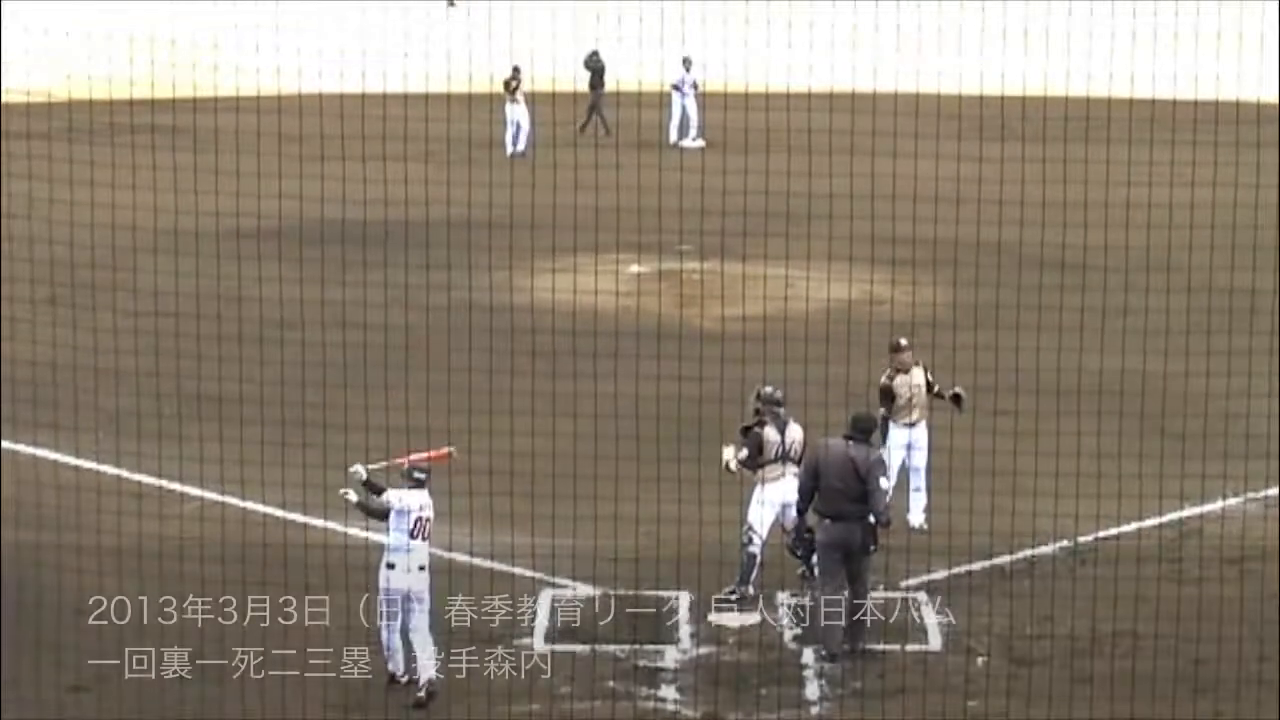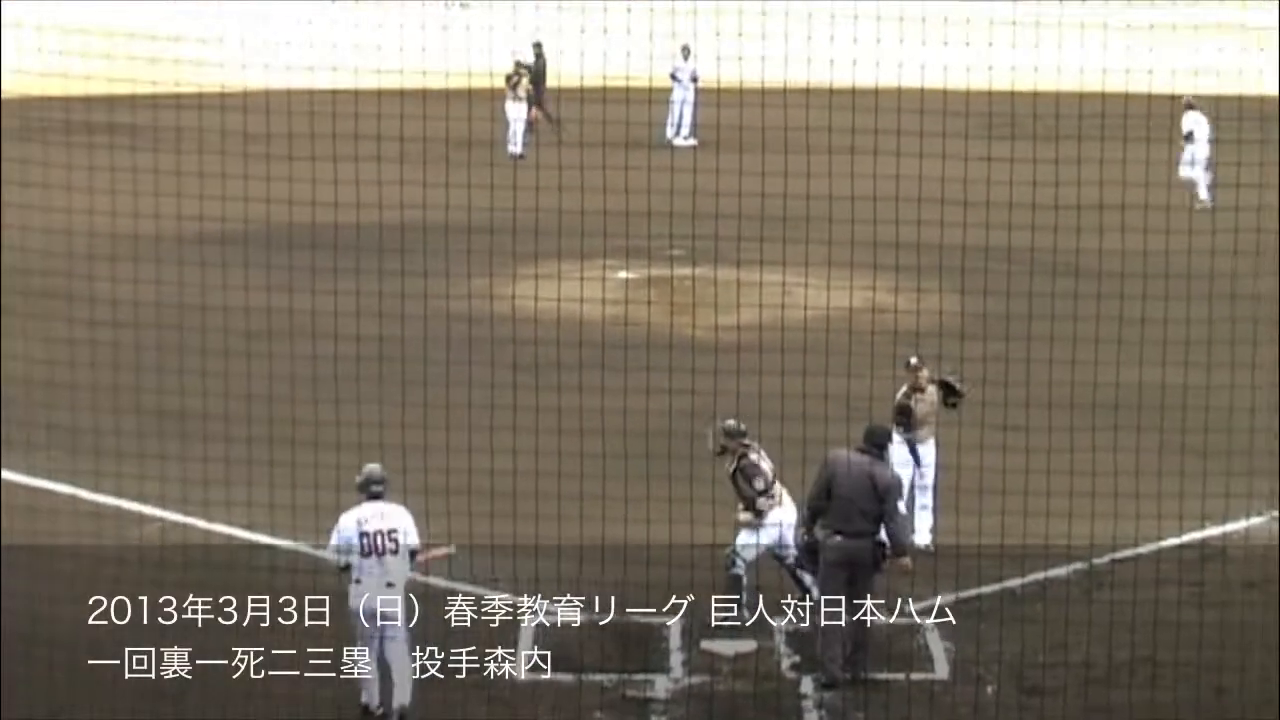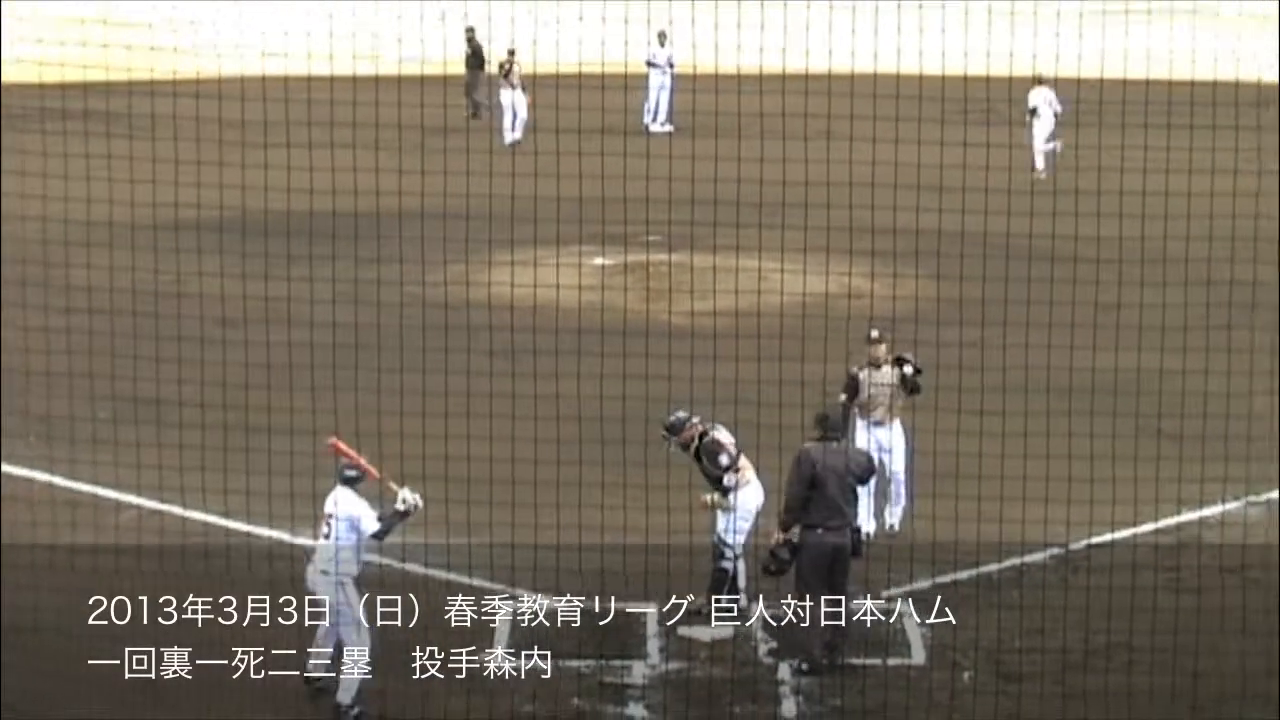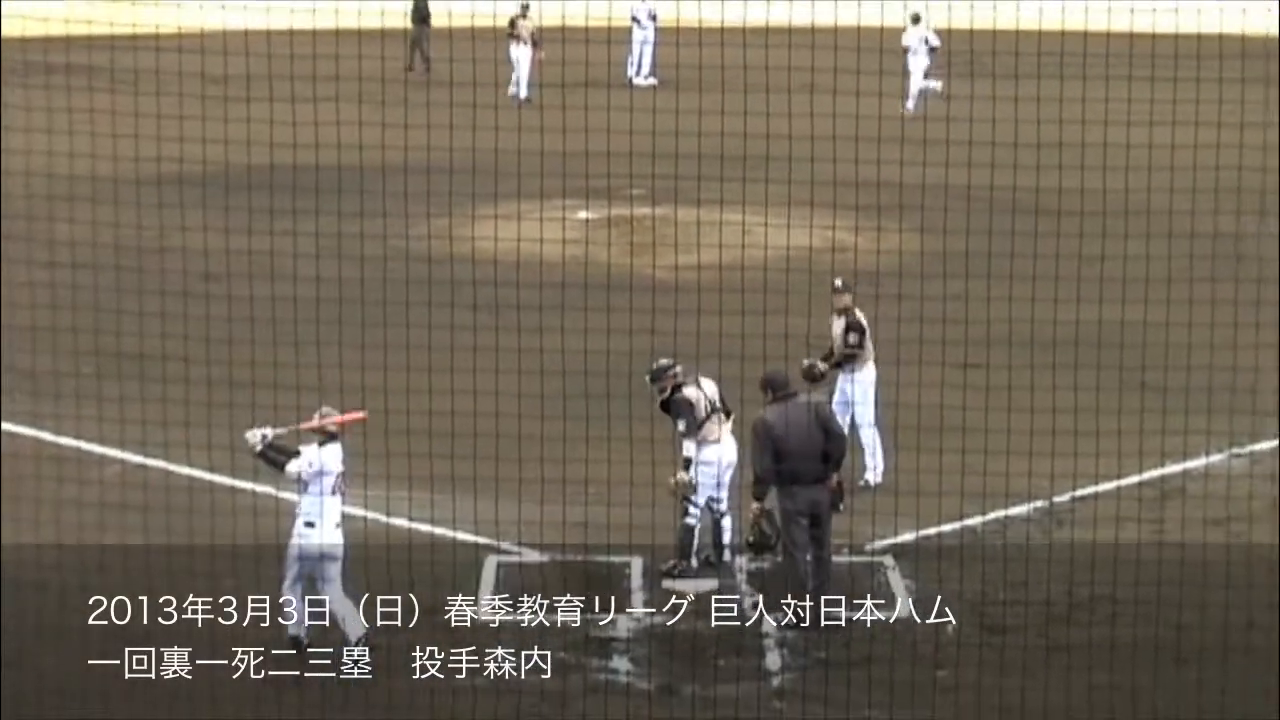
dt=0.7s
person 1, frame 1
left shoulder: (823, 448)
right shoulder: (872, 457)
left elbow: (805, 486)
right elbow: (877, 493)
left wrist: (800, 513)
right wrist: (882, 519)
left hip: (828, 528)
right hip: (858, 529)
left knee: (829, 589)
right knee: (859, 587)
left ankle: (831, 646)
right ankle: (855, 640)
person 1, frame 2
left shoulder: (835, 459)
right shoulder: (887, 476)
left elbow: (816, 498)
right elbow: (892, 516)
left wrist: (808, 524)
right wrist: (901, 551)
left hip: (835, 542)
right hip: (866, 547)
left knee: (831, 609)
left ankle: (832, 672)
right ankle: (857, 667)
person 1, frame 3
left shoulder: (807, 454)
right shoulder: (856, 456)
left elbow: (795, 496)
right elbow: (868, 475)
left wrist: (784, 527)
left hip: (814, 536)
right hip: (844, 536)
left knee: (811, 596)
right knee: (838, 596)
left ankle: (814, 658)
right ankle: (833, 653)
person 1, frame 4
left shoulder: (765, 420)
right shoulder: (816, 405)
left elbow: (763, 465)
right elbow: (838, 438)
left wrist: (758, 498)
right wrist: (832, 471)
left hip: (792, 492)
right hip: (821, 487)
left knee: (795, 550)
right knee: (821, 545)
right ankle: (819, 598)
person 2, frame 1
left shoulder: (406, 497)
right shoulder: (424, 499)
left elbow: (386, 496)
right elbow: (384, 512)
left wrist: (364, 479)
right wrist: (358, 500)
left hip: (394, 574)
right hip: (420, 576)
left knee: (391, 626)
right knee: (420, 631)
left ankle: (397, 673)
right ankle: (428, 680)
person 2, frame 2
left shoulder: (349, 518)
right shoulder: (401, 513)
left elbow: (338, 559)
right elbow: (413, 553)
left hip: (362, 593)
right hip: (393, 593)
left knee: (367, 649)
right knee: (398, 652)
person 2, frame 3
left shoulder: (335, 497)
right shoulder: (355, 502)
left elbow: (373, 522)
right elbow: (377, 533)
left wrist: (402, 508)
right wrist: (401, 510)
left hip: (317, 574)
right hip: (335, 580)
left knee: (330, 625)
right knee: (357, 642)
left ankle: (315, 675)
person 2, frame 4
left shoulder: (323, 454)
right shoulder: (331, 451)
left elbow: (292, 470)
right elbow: (294, 454)
left wrist: (260, 448)
right wrist: (267, 440)
left hip: (308, 534)
right hip: (333, 536)
left knee: (293, 586)
right knee: (332, 592)
left ankle: (297, 636)
right ankle: (358, 636)
person 3, frame 1
left shoulder: (758, 431)
right shoulder: (795, 427)
left elbow: (744, 461)
right elbow: (798, 458)
left wrist: (729, 457)
left hip: (769, 489)
right hip: (791, 484)
left knee: (752, 537)
left ankle: (744, 588)
person 3, frame 2
left shoulder: (746, 464)
right shoulder: (749, 451)
left elbow: (766, 495)
left wrist: (753, 516)
right wrist: (748, 507)
left hip: (770, 518)
right hip: (786, 510)
left knee: (736, 560)
right knee: (789, 556)
left ankle: (738, 613)
right ankle: (813, 593)
person 3, frame 3
left shoulder: (708, 444)
right shoulder: (711, 431)
left elbow: (731, 468)
left wrist: (721, 497)
left hip: (739, 496)
right hip: (751, 490)
left knee: (723, 548)
right knee: (734, 547)
left ankle: (715, 601)
right ankle: (736, 598)
person 3, frame 4
left shoulder: (680, 398)
right shoulder: (705, 382)
left elbow: (688, 435)
right elbow: (727, 413)
left wrist: (684, 469)
left hip: (708, 453)
right hip: (727, 446)
left knee: (692, 508)
right knee: (719, 503)
left ankle: (686, 563)
right ankle: (722, 554)
person 4, frame 1
left shoulder: (920, 368)
right shoulder: (888, 381)
left elbow: (932, 388)
right elbow: (885, 415)
left wrist: (948, 395)
right wrist: (884, 444)
left hip: (919, 428)
right hip: (897, 430)
left knee: (919, 474)
right knee: (888, 473)
left ankle: (916, 517)
person 4, frame 2
left shoulder: (936, 385)
right shoulder: (903, 400)
left elbow: (952, 404)
right elbow: (906, 435)
left wrist: (956, 394)
right wrist: (917, 465)
left hip: (927, 443)
right hip: (904, 445)
left knee: (925, 491)
right knee: (899, 490)
left ankle: (923, 538)
person 4, frame 3
left shoulder: (898, 367)
right shoulder: (857, 373)
left elbow: (913, 391)
right elbow: (846, 405)
left wrist: (914, 373)
left hip: (892, 428)
right hip: (866, 428)
left knee: (897, 475)
left ankle: (893, 517)
right ankle: (866, 526)
person 4, frame 4
left shoulder: (854, 320)
right shoulder: (836, 317)
left elbow: (850, 354)
left wrist: (825, 367)
right wrist: (819, 363)
left hip: (861, 374)
right hip: (845, 374)
left knee: (865, 424)
right knee: (837, 420)
left ankle: (874, 473)
